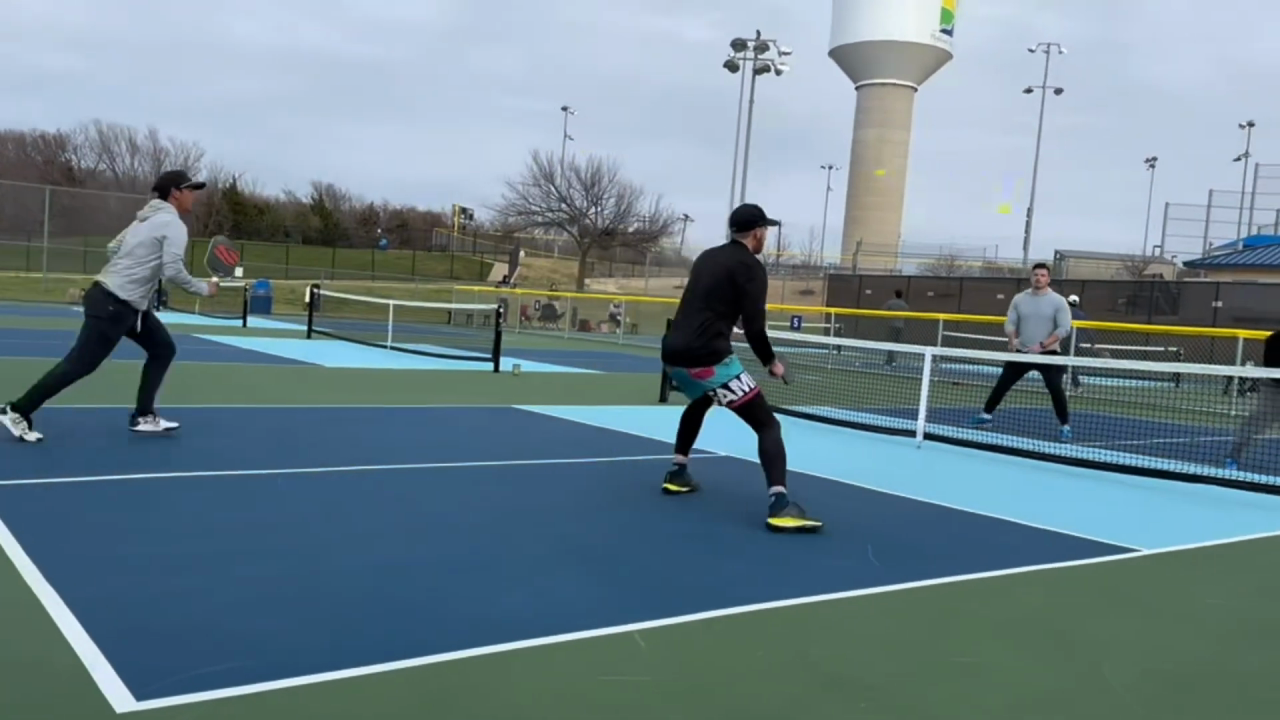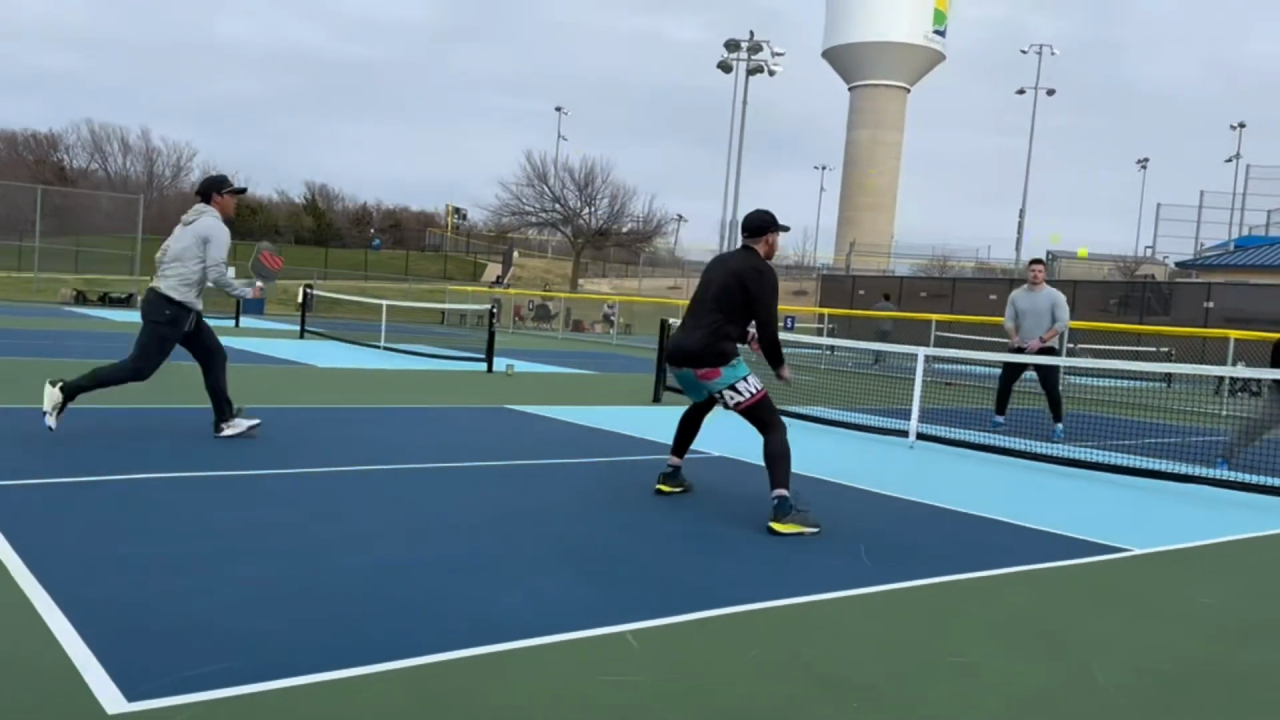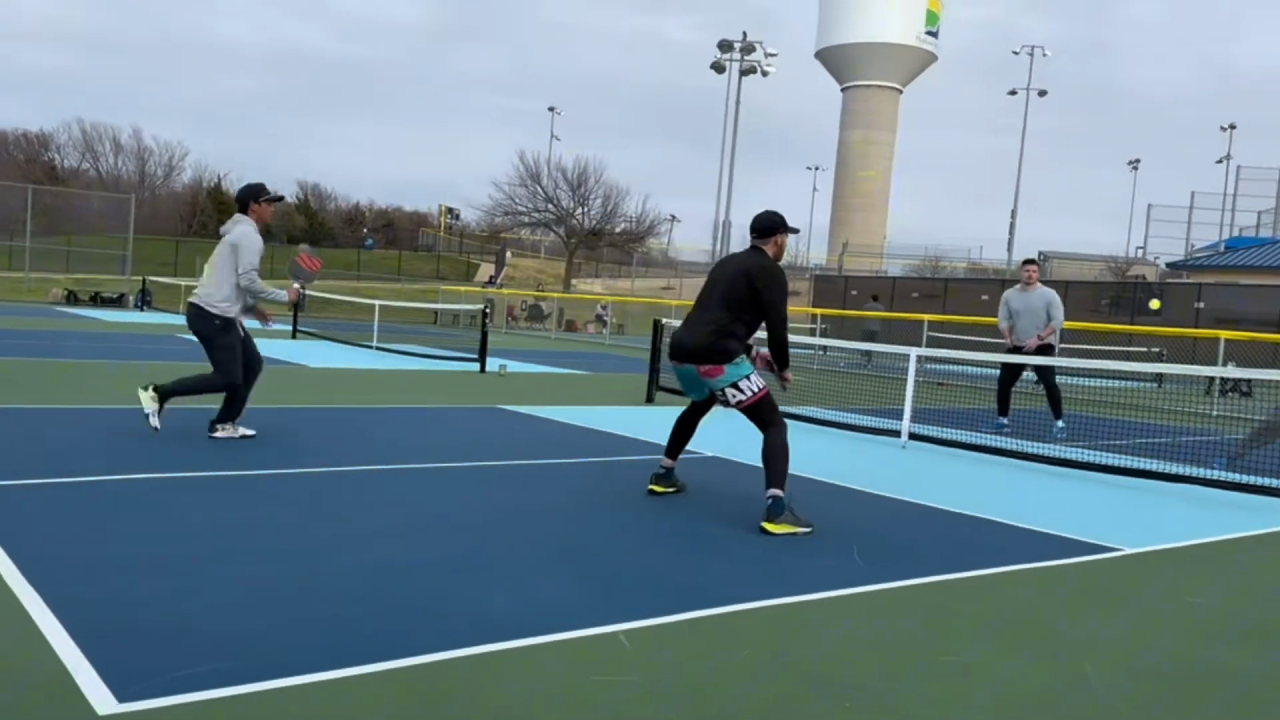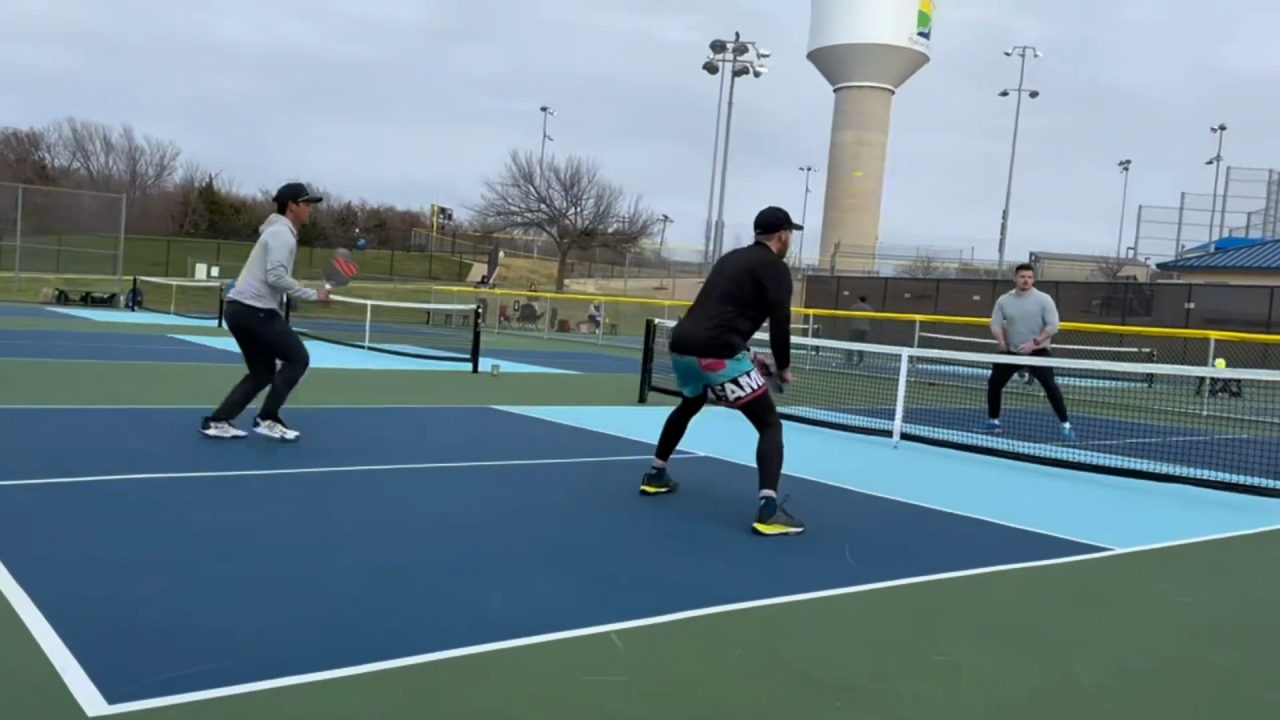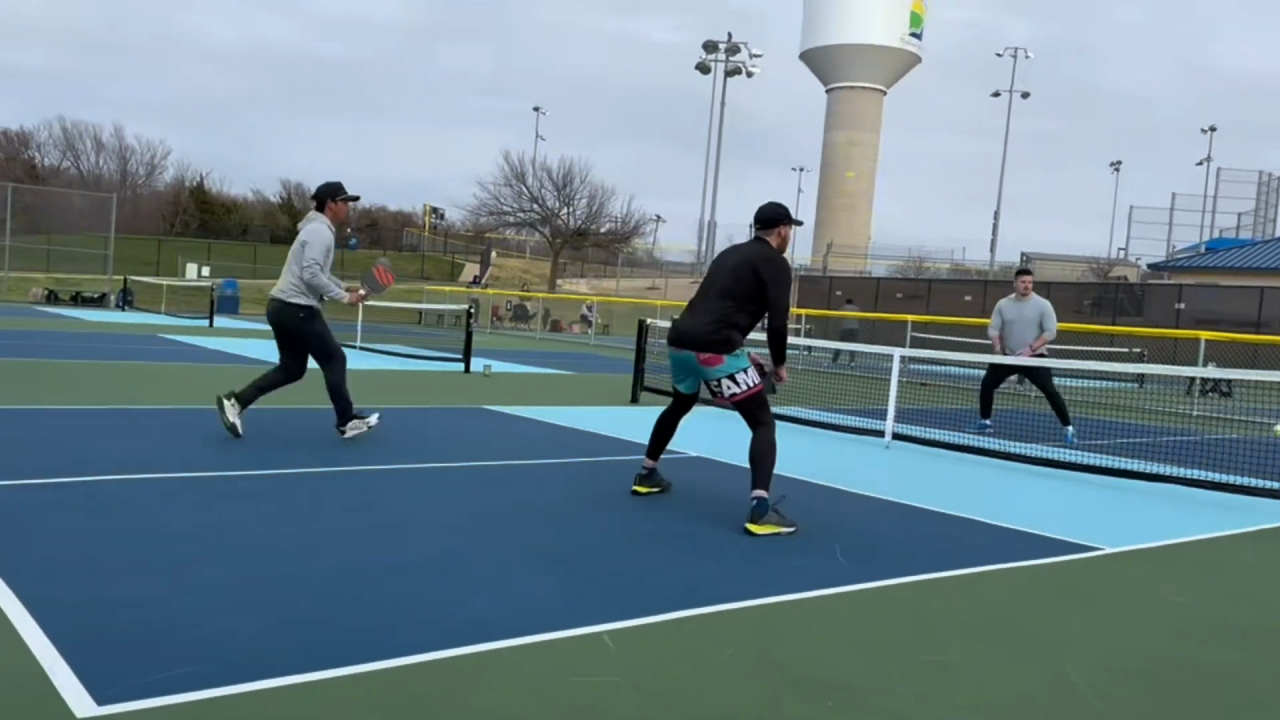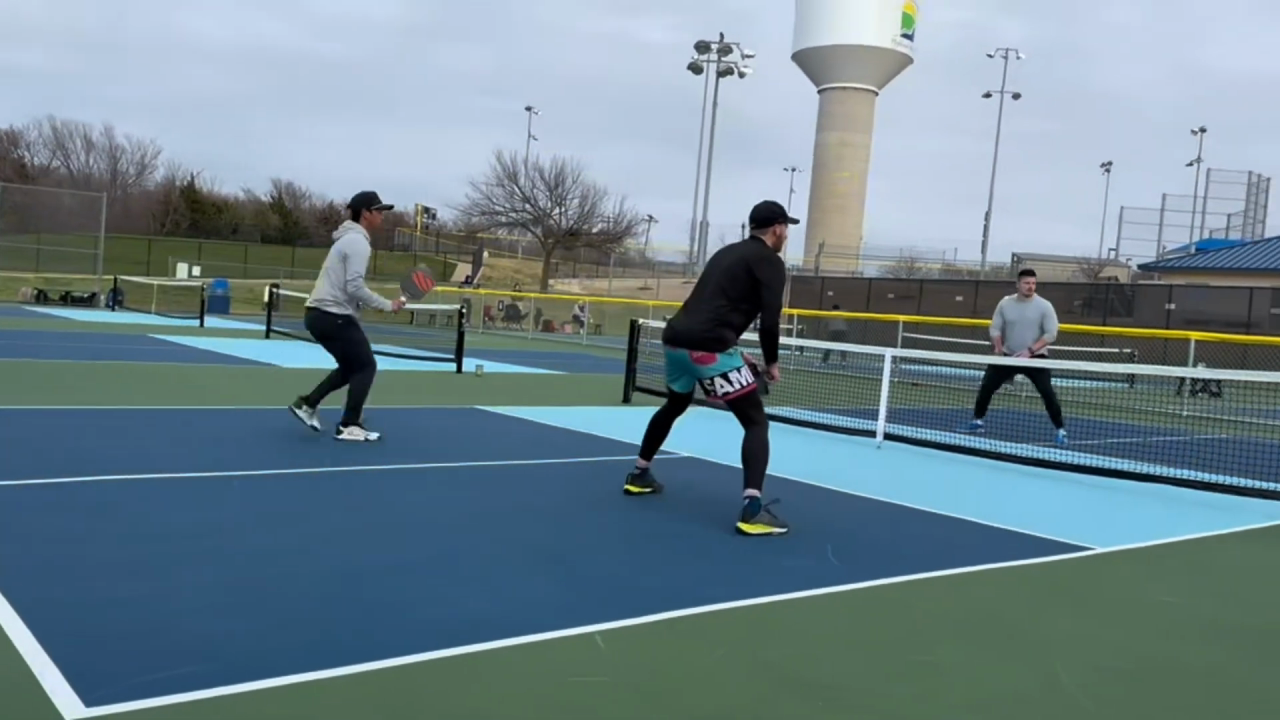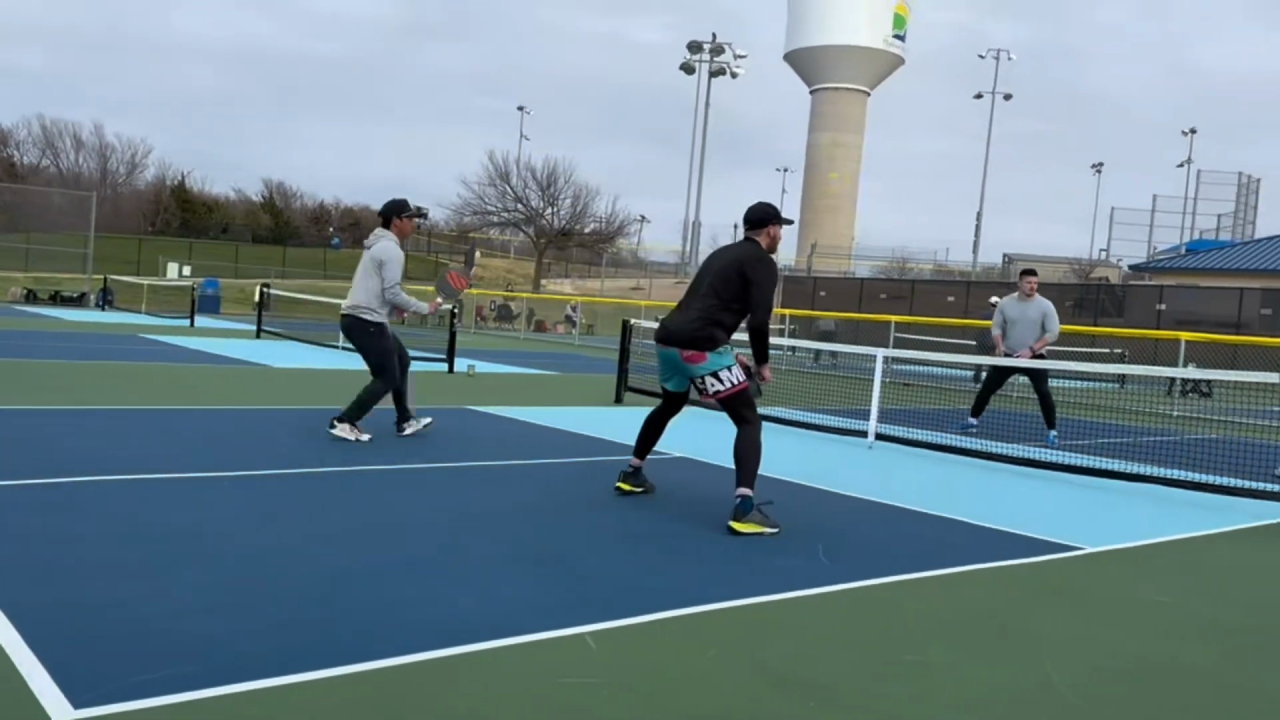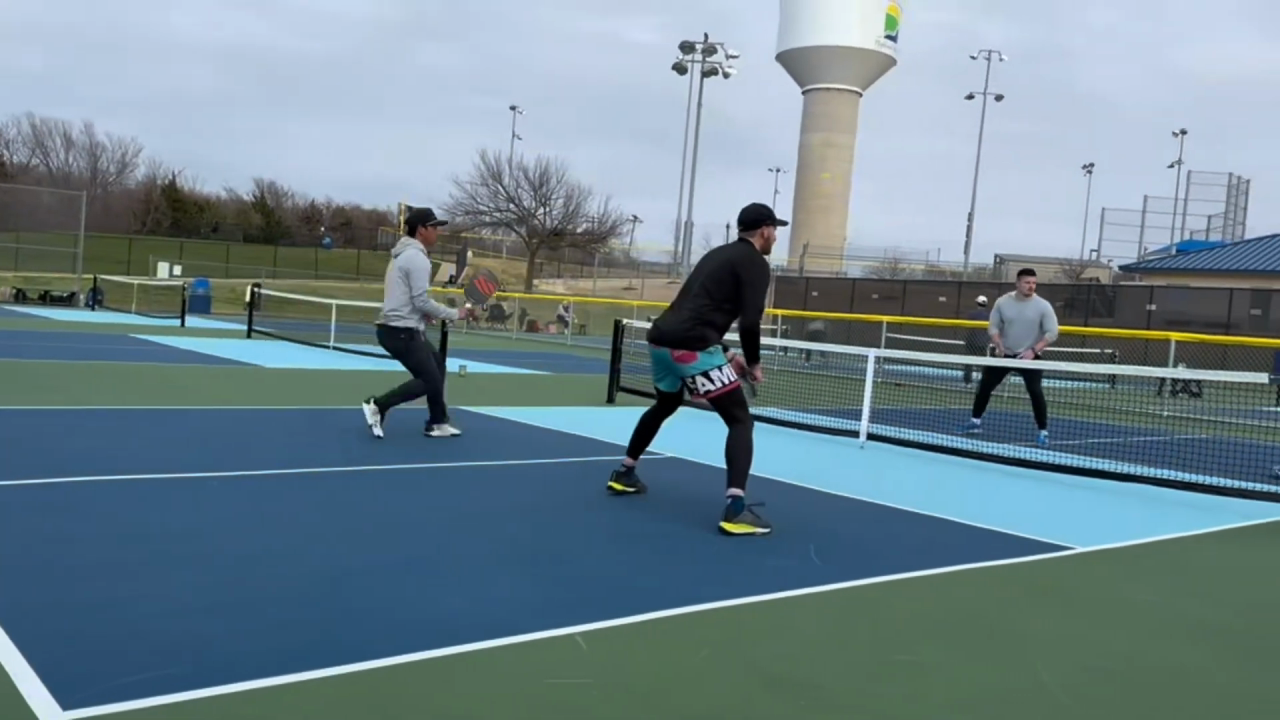
dt=0.1s
person 1, frame 1
left shoulder: (705, 257)
right shoulder: (750, 266)
right elbow: (753, 324)
right wrist: (771, 362)
left hip: (672, 353)
right hip: (706, 358)
left knee: (700, 401)
right knee: (768, 426)
left ankle: (677, 473)
right ankle: (780, 504)
person 1, frame 2
left shoulder: (718, 262)
right shoulder: (761, 271)
right elbow: (767, 328)
left wrist: (745, 336)
right wrist: (780, 366)
left hip: (678, 355)
right hip: (712, 360)
left knee: (701, 404)
right knee: (773, 427)
left ankle: (671, 474)
right ankle: (783, 509)
person 1, frame 3
left shoulder: (726, 262)
right shoulder: (770, 271)
right elbow: (776, 328)
left wrist: (750, 352)
right wrist: (783, 368)
left hip: (680, 351)
right hip: (715, 358)
left knee: (699, 405)
right knee: (774, 425)
left ankle: (663, 475)
right ankle: (776, 509)
person 1, frame 4
left shoulder: (730, 258)
right shoulder: (775, 267)
right elbow: (779, 326)
left wrist: (746, 356)
right wrist: (783, 368)
left hip: (681, 345)
right hip: (715, 354)
left knee: (690, 405)
right knee: (770, 425)
left ankle: (655, 475)
right ankle: (768, 510)
person 1, frame 5
left shoulder: (729, 253)
right shoulder: (775, 263)
right elbow: (777, 322)
left wrist: (740, 355)
right wrist: (779, 364)
left hip: (680, 340)
right hip: (713, 349)
left knee: (680, 404)
right knee: (763, 424)
left ankle: (646, 475)
right ankle: (760, 510)
person 1, frame 6
left shoulder: (726, 253)
right shoulder: (770, 261)
right elbow: (769, 322)
left wrist: (735, 355)
right wrist: (771, 363)
left hip: (675, 338)
right hip: (707, 348)
left knee: (675, 405)
right knee: (756, 423)
left ankle: (638, 476)
right ankle: (752, 510)
person 1, frame 7
left shoulder: (722, 254)
right shoulder: (762, 262)
right elbow: (758, 322)
left wrist: (729, 355)
right wrist: (762, 363)
left hip: (668, 338)
right hip: (698, 346)
left knee: (670, 405)
right knee: (749, 421)
left ankle: (631, 474)
right ankle: (744, 509)
person 1, frame 8
left shoulder: (718, 254)
right shoulder: (755, 263)
right elbow: (749, 322)
left wrist: (726, 355)
right wrist: (753, 363)
left hip: (661, 337)
right hip: (690, 346)
left knee: (665, 405)
right knee: (741, 421)
left ankle: (623, 474)
right ankle: (735, 509)
person 2, frame 1
left shoulder: (149, 219)
right shoulder: (174, 225)
left elbow: (113, 248)
right elbow: (173, 272)
right wrist: (204, 288)
left hip: (125, 302)
right hip: (116, 303)
left knee: (164, 349)
right knee: (80, 363)
left ankle: (143, 415)
person 2, frame 2
left shoulder: (189, 224)
right shoulder: (217, 227)
left elbow: (161, 259)
right elbow: (216, 275)
right wrist: (247, 292)
left hip: (175, 305)
right hip: (171, 307)
left knee: (215, 356)
right knee: (138, 368)
left ankle: (225, 419)
right ankle: (63, 390)
person 2, frame 3
left shoulder: (236, 232)
right shoulder: (249, 236)
right elbow: (247, 281)
left wrist: (252, 307)
right wrist: (283, 296)
left hip: (211, 313)
right hip: (214, 316)
left knee: (251, 364)
right knee: (229, 380)
left ankle: (224, 423)
right ankle: (157, 393)
person 2, frame 4
left shoulder: (277, 232)
right shoulder: (282, 234)
right elbow: (276, 277)
left wrist: (308, 294)
right wrist: (311, 295)
left hip: (241, 308)
right hip: (254, 310)
left knee: (262, 373)
right knee: (297, 360)
left ankle: (218, 421)
right ankle: (268, 418)
person 2, frame 5
left shoulder: (315, 229)
right shoulder: (320, 232)
right elbow: (311, 274)
left wrist: (344, 288)
right wrist: (343, 297)
left hip: (281, 306)
right hip: (296, 308)
left knee: (292, 369)
right knee: (334, 359)
left ankle: (235, 401)
right ankle: (347, 421)
person 2, frame 6
left shoulder: (347, 238)
right shoulder: (358, 242)
right elbow: (354, 287)
left wrist: (384, 301)
right wrist: (387, 305)
left hip: (318, 314)
right hip: (334, 316)
left knee: (350, 367)
right knee: (365, 367)
left ankle: (306, 403)
right ankle: (349, 425)
person 2, frame 7
left shoulder: (377, 245)
right shoulder: (391, 250)
right elbow: (392, 293)
left wrist: (406, 306)
right wrist: (424, 307)
left hip: (355, 319)
right hip: (367, 323)
left knee: (401, 361)
right knee: (387, 378)
left ankle: (406, 420)
right ankle: (344, 422)
person 2, frame 8
left shoulder: (403, 254)
right shoulder: (417, 258)
right elbow: (422, 300)
left wrist: (433, 313)
right wrist: (454, 314)
left hip: (393, 327)
right hip: (400, 330)
left knee: (437, 365)
right knee: (430, 380)
left ankle: (438, 422)
right ankle: (378, 405)
person 3, frame 1
left shoulder: (1058, 301)
right shoulder: (1019, 299)
left elbow: (1064, 328)
right elbow: (1010, 323)
left wrist: (1042, 345)
right wrist: (1012, 341)
left hip: (1049, 353)
right hip: (1022, 352)
left knee: (1055, 388)
right knee: (1003, 383)
left ankle: (1065, 426)
right ankle: (986, 415)
person 3, frame 2
left shoulder: (1055, 296)
right shoulder: (1016, 295)
left elbow: (1061, 323)
right elbow: (1009, 319)
left wrist: (1041, 340)
right wrist: (1013, 337)
left hip: (1046, 349)
right hip: (1020, 348)
left knee: (1050, 386)
right knee: (1005, 381)
left ankle: (1058, 425)
right ankle: (999, 418)
person 3, frame 3
left shoulder: (1049, 295)
right shoulder: (1009, 295)
left elbow: (1058, 321)
right elbow: (1003, 319)
left wrist: (1039, 338)
right wrist: (1007, 337)
left hip: (1043, 347)
right hip: (1016, 347)
left knee: (1049, 383)
right knee: (1004, 382)
left ankle: (1059, 423)
right ankle: (1003, 420)
person 3, frame 4
left shoulder: (1044, 300)
right shoulder: (1004, 300)
left elbow: (1053, 326)
right elbow: (995, 324)
left wrist: (1034, 342)
right wrist: (1000, 341)
left hip: (1038, 351)
right hip: (1010, 351)
left knee: (1050, 386)
right knee: (994, 383)
left ankle: (1065, 425)
right ankle: (993, 421)
person 3, frame 5
left shoulder: (1043, 305)
right shoulder: (1003, 304)
left elbow: (1051, 332)
right elbow: (993, 328)
left wrist: (1031, 349)
right wrist: (996, 345)
left hip: (1035, 357)
right hip: (1007, 355)
left knee: (1050, 391)
right knee: (986, 385)
left ankle: (1068, 428)
right ankle: (985, 421)
person 3, frame 6
left shoulder: (1044, 306)
right shoulder: (1005, 304)
left elbow: (1051, 334)
right elbow: (995, 328)
left wrist: (1030, 350)
right wrist: (998, 346)
left hip: (1035, 357)
right hip: (1007, 355)
left knee: (1047, 392)
right knee: (987, 386)
left ankle: (1060, 430)
right ankle: (978, 421)
person 3, frame 7
left shoulder: (1046, 306)
right shoulder: (1006, 303)
left elbow: (1053, 333)
right elbow: (996, 327)
left wrist: (1032, 350)
right wrist: (999, 346)
left hip: (1034, 356)
right hip: (1007, 355)
left knee: (1043, 392)
right knee: (988, 386)
left ankle: (1052, 431)
right ankle: (973, 421)
person 3, frame 8
left shoulder: (1043, 306)
right shoulder: (1003, 302)
left elbow: (1052, 332)
right elbow: (993, 326)
left wrist: (1033, 350)
right wrist: (998, 345)
left hip: (1030, 356)
right hip: (1004, 354)
left knee: (1036, 392)
right knee: (984, 385)
left ankle: (1043, 431)
right ankle: (975, 421)
